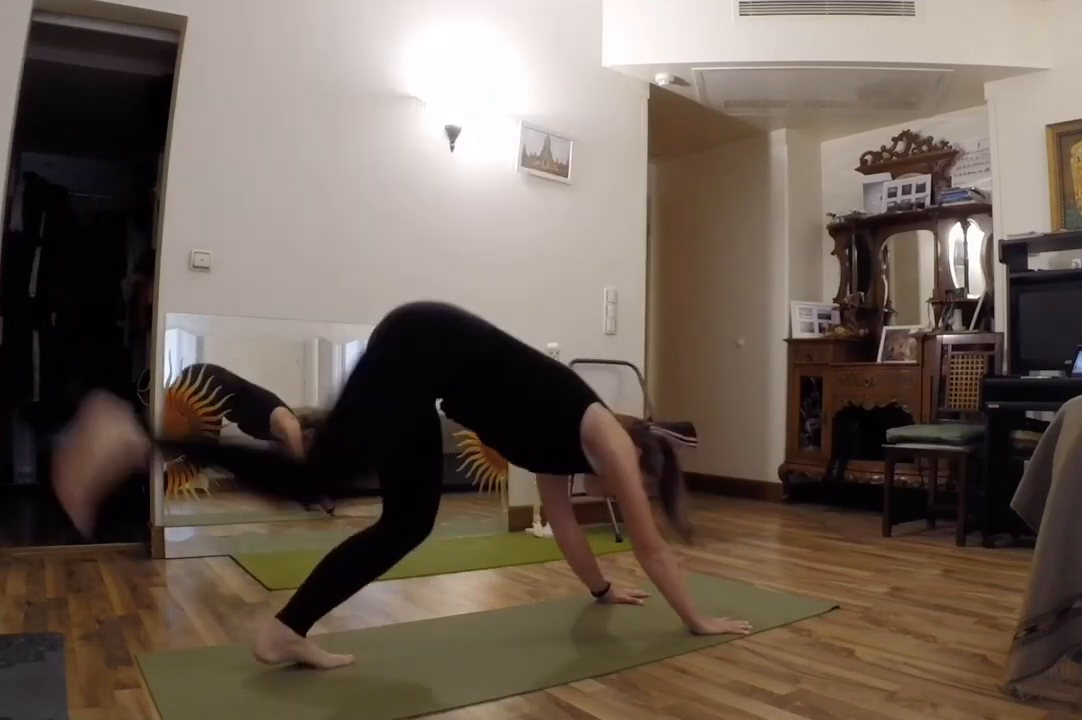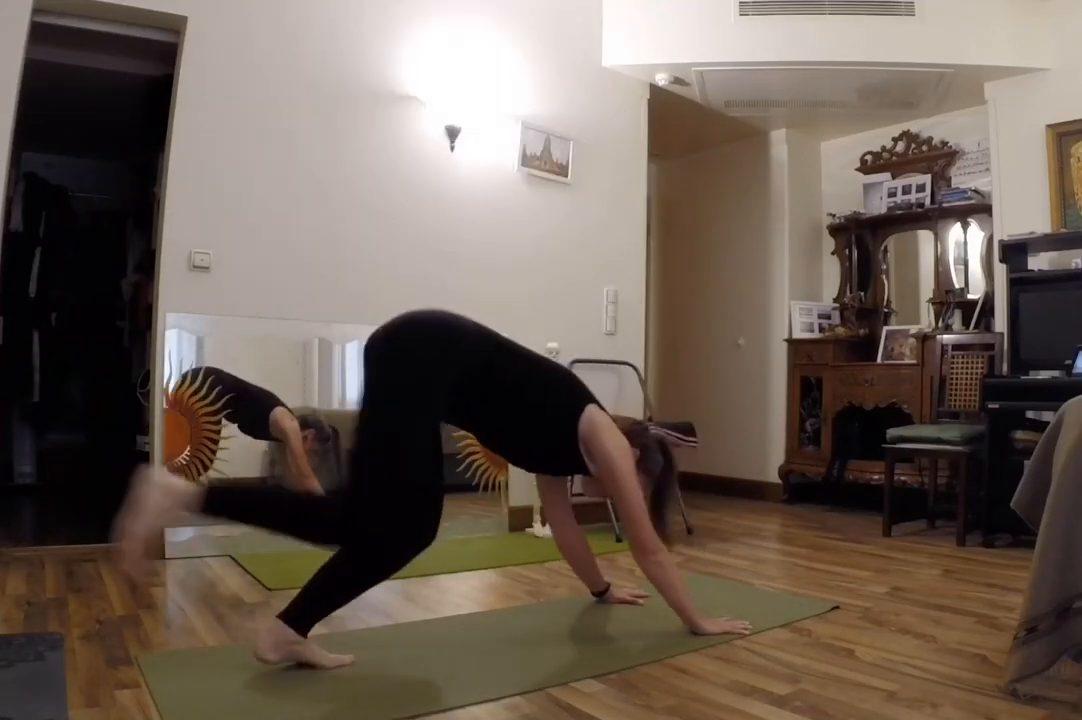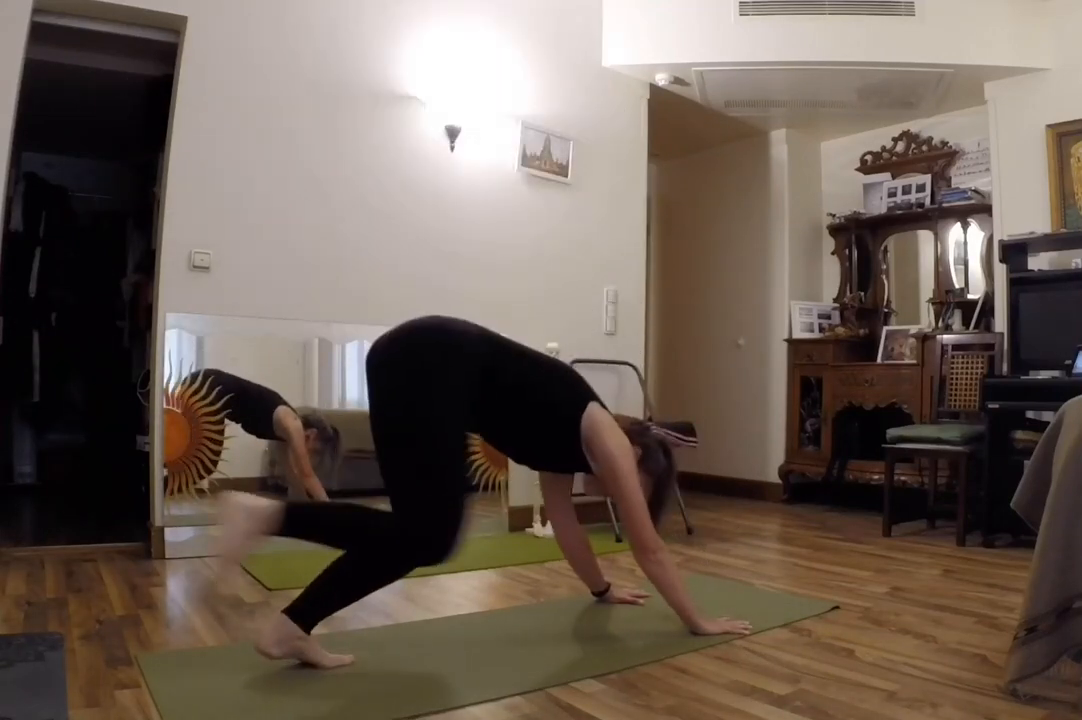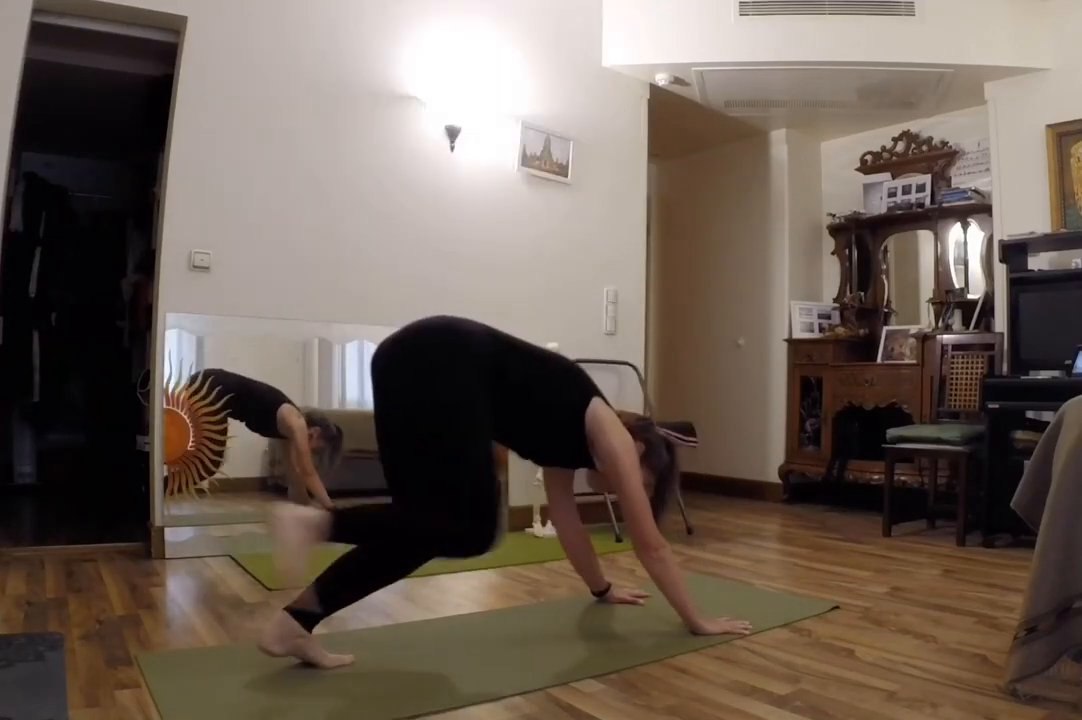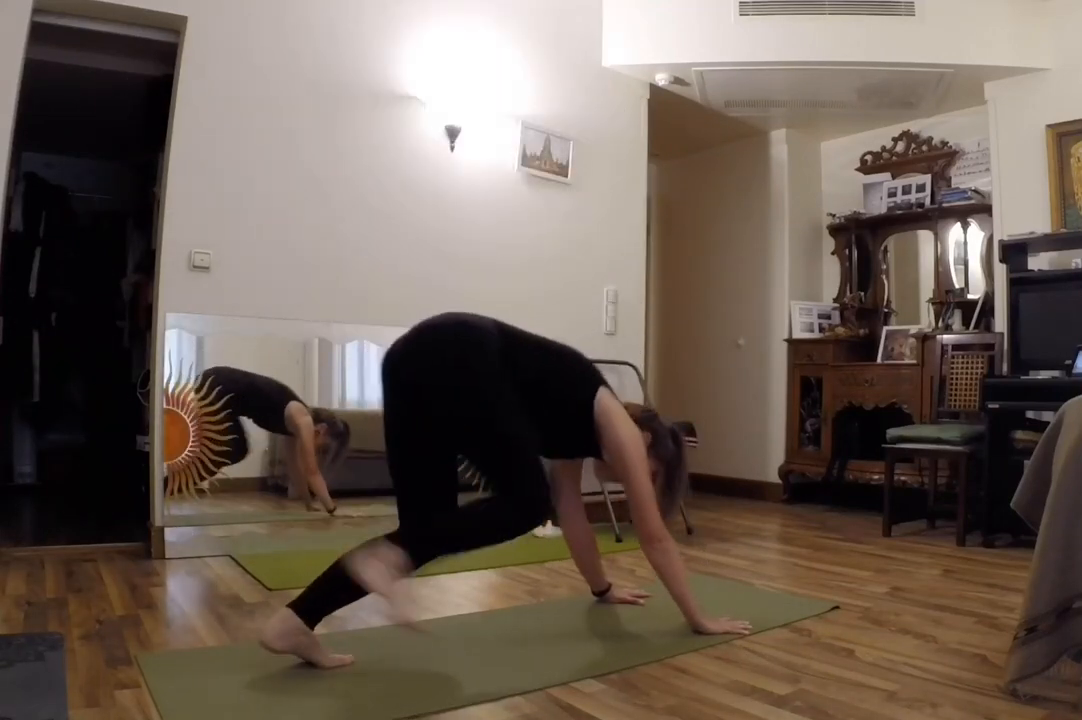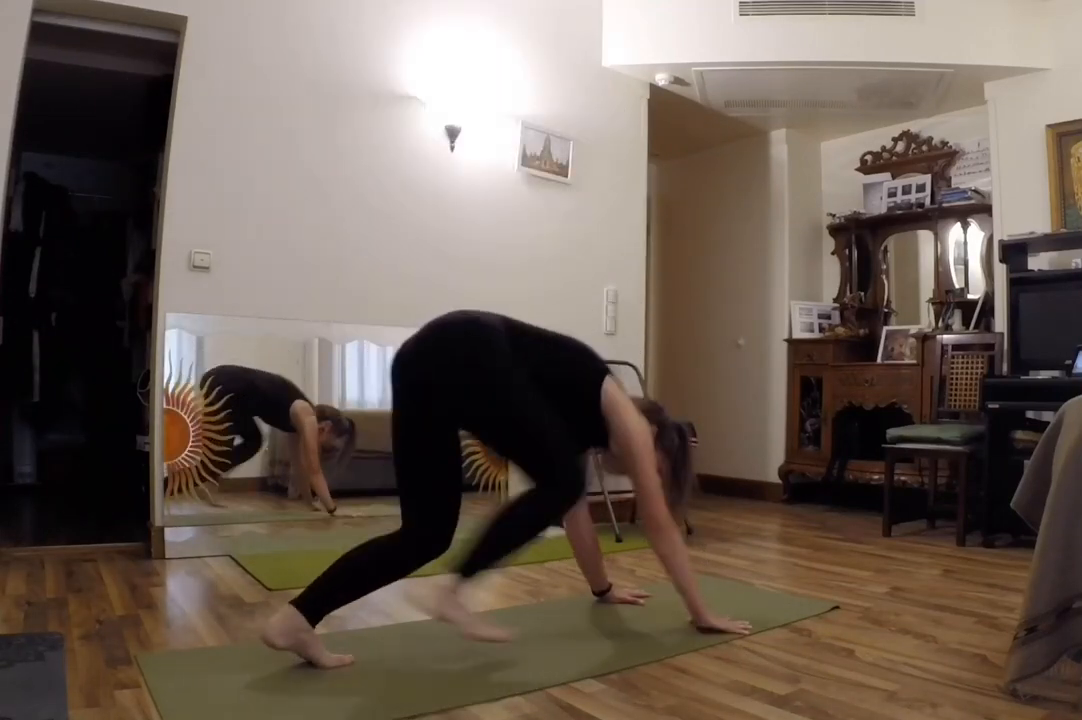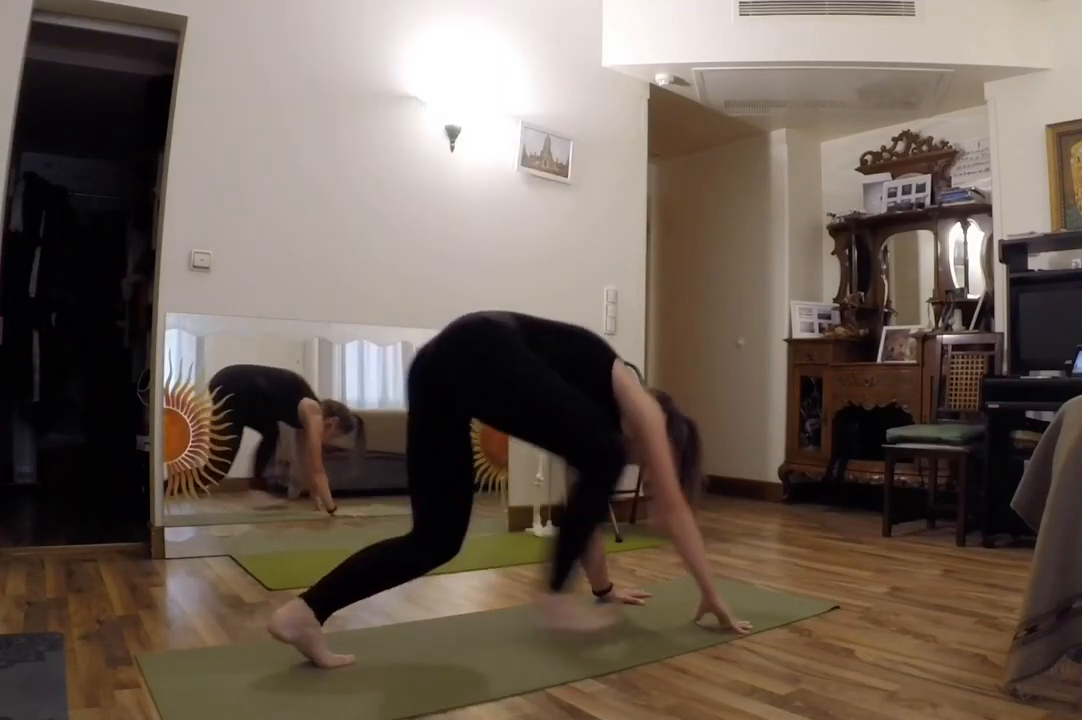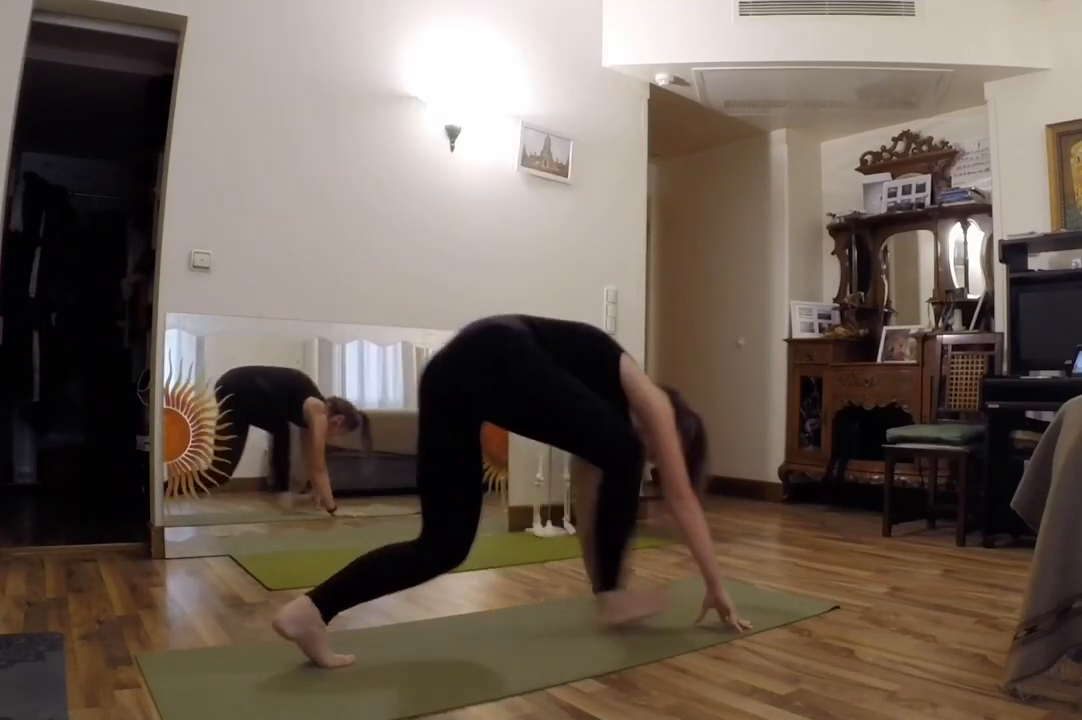
dt=0.1s
person 1, frame 1
left shoulder: (556, 442)
right shoulder: (606, 435)
left elbow: (562, 519)
right elbow: (650, 544)
left wrist: (603, 588)
right wrist: (698, 621)
left hip: (422, 345)
right hip: (428, 345)
left knee: (409, 522)
right knee: (314, 473)
left ankle: (288, 629)
right ankle: (126, 436)
person 1, frame 2
left shoulder: (564, 445)
right shoulder: (604, 440)
left elbow: (561, 522)
right elbow: (648, 546)
left wrist: (602, 588)
right wrist: (696, 619)
left hip: (415, 349)
right hip: (428, 351)
left knee: (415, 526)
right knee: (362, 522)
left ankle: (288, 629)
right ankle: (177, 494)
person 1, frame 3
left shoulder: (561, 441)
right shoulder: (606, 436)
left elbow: (564, 521)
right elbow: (647, 544)
left wrist: (603, 588)
right wrist: (697, 620)
left hip: (402, 356)
right hip: (434, 359)
left knee: (417, 531)
right knee: (428, 535)
left ankle: (290, 625)
right ankle: (269, 513)
person 1, frame 4
left shoulder: (571, 437)
right shoulder: (608, 433)
left elbow: (565, 520)
right elbow: (649, 543)
left wrist: (602, 589)
right wrist: (696, 620)
left hip: (406, 356)
right hip: (442, 359)
left knee: (434, 526)
right knee: (473, 530)
left ankle: (292, 623)
right ankle: (316, 522)
person 1, frame 5
left shoulder: (577, 430)
right shoulder: (620, 426)
left elbow: (571, 513)
right elbow: (654, 534)
left wrist: (603, 588)
right wrist: (697, 617)
left hip: (412, 356)
right hip: (455, 354)
left knee: (431, 531)
right knee: (526, 502)
left ankle: (295, 620)
right ankle: (389, 558)
person 1, frame 6
left shoulder: (585, 421)
right shoulder: (624, 416)
left elbow: (575, 513)
right elbow: (660, 525)
left wrist: (603, 588)
right wrist: (702, 613)
left hip: (422, 356)
right hip: (466, 354)
left knee: (428, 533)
right knee: (562, 481)
left ankle: (298, 618)
right ankle: (455, 590)
person 1, frame 7
left shoulder: (599, 411)
right shoulder: (642, 406)
left elbow: (583, 502)
right elbow: (674, 505)
left wrist: (602, 581)
right wrist: (711, 594)
left hip: (436, 361)
right hip: (484, 353)
left knee: (435, 539)
right knee: (601, 461)
left ankle: (304, 612)
right ankle: (556, 597)
person 1, frame 8
left shoulder: (605, 415)
right shoulder: (649, 401)
left elbow: (593, 500)
right elbow: (682, 498)
left wrist: (600, 582)
right wrist: (716, 589)
left hip: (449, 369)
right hip: (498, 360)
left knee: (443, 544)
right knee: (620, 461)
left ankle: (310, 611)
right ankle: (616, 598)
